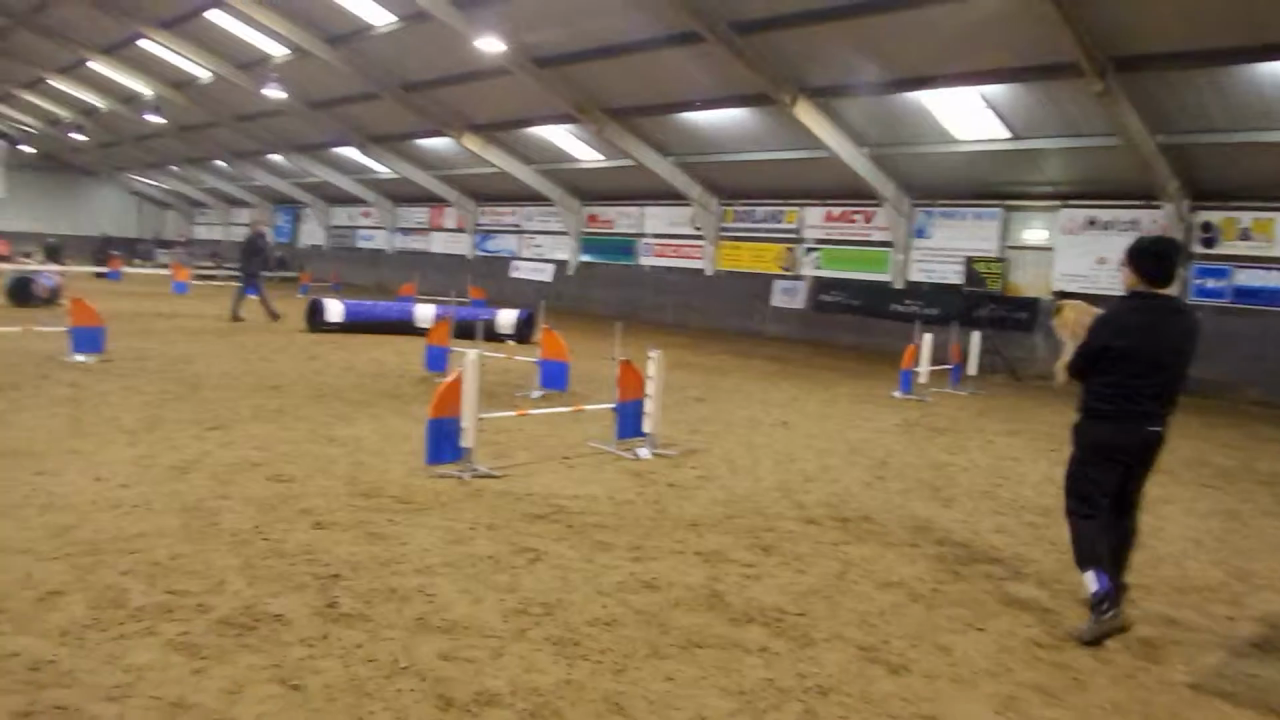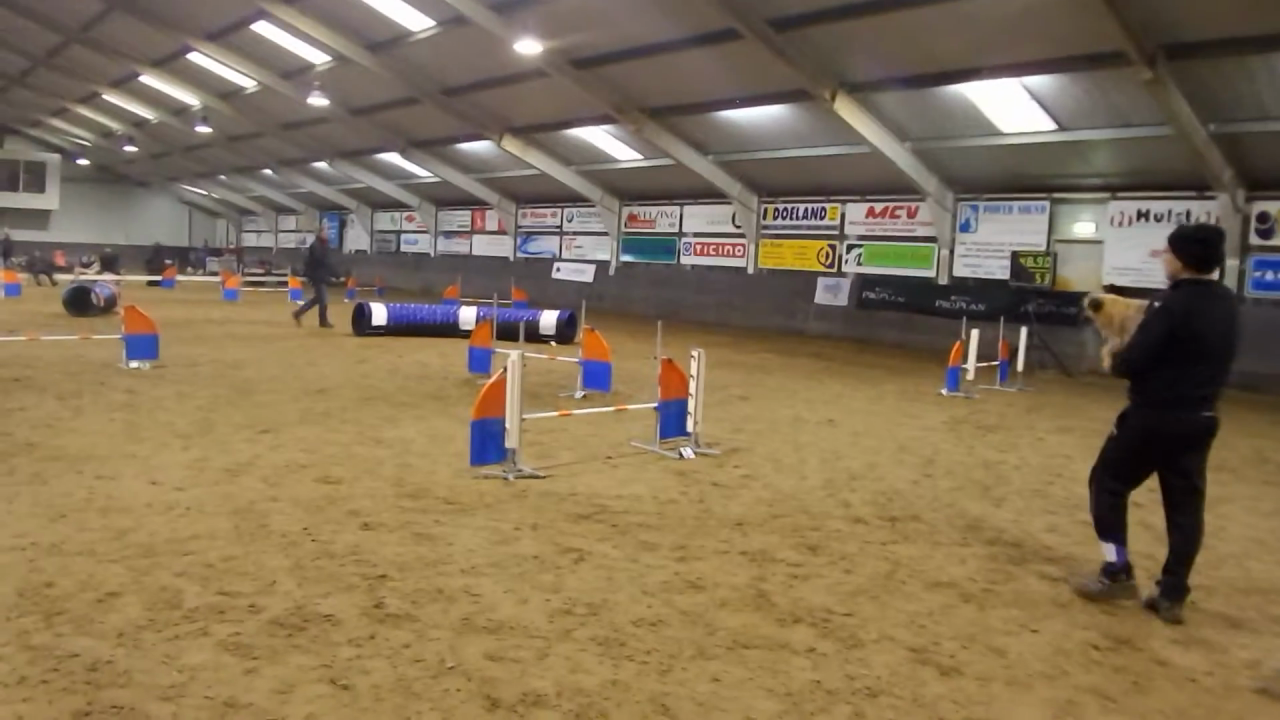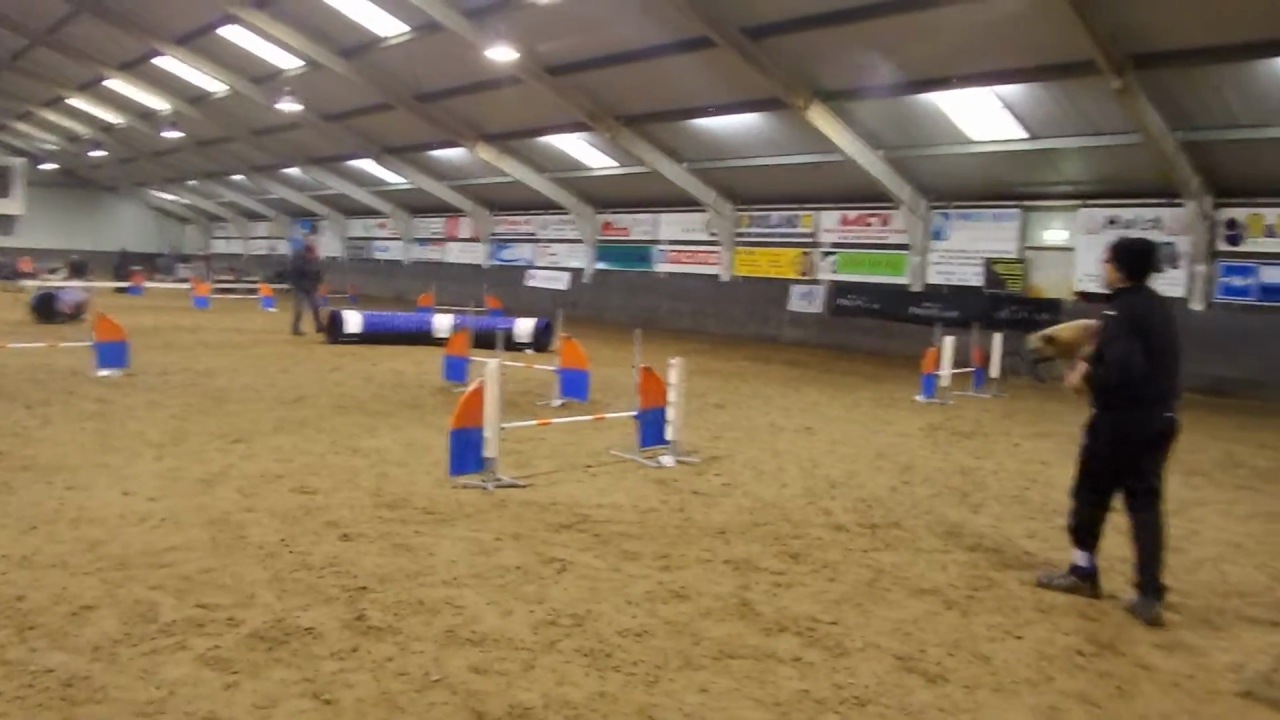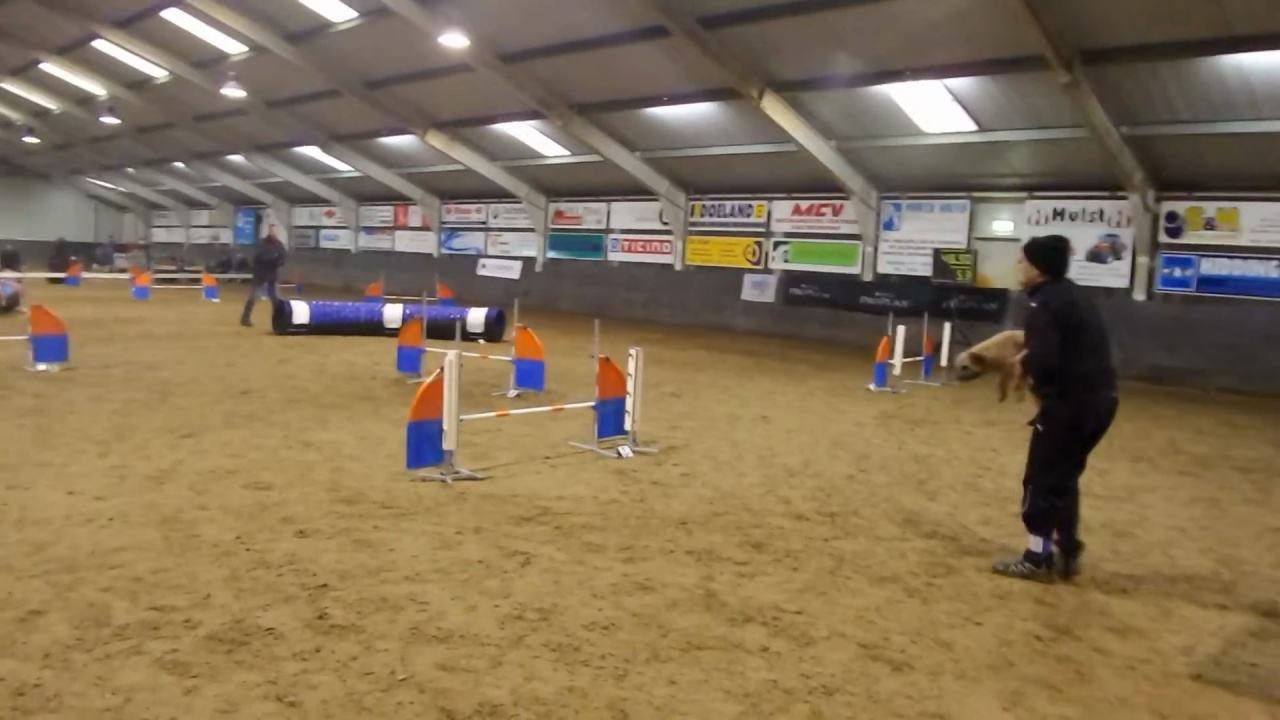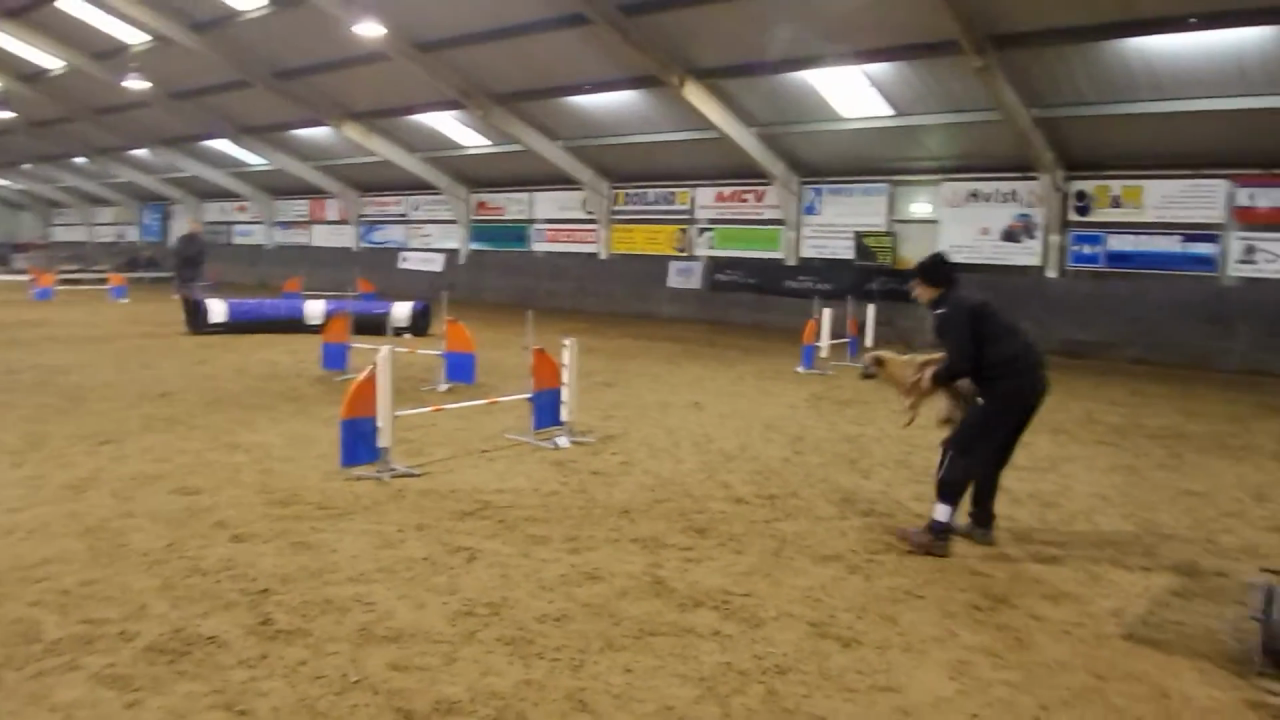
dt=0.3s
person 1, frame 1
left shoulder: (1117, 318)
right shoulder: (1186, 322)
left elbow: (1078, 369)
right elbow: (1172, 374)
left wrist: (1096, 365)
left hip: (1103, 429)
right hip: (1150, 432)
left knee: (1085, 512)
right knee: (1123, 512)
left ankle: (1105, 602)
right ankle: (1109, 594)
person 1, frame 2
left shoulder: (1171, 305)
right shoulder: (1226, 303)
left elbow: (1132, 363)
left wrist: (1117, 360)
left hip: (1155, 416)
right hip: (1202, 419)
left knee: (1108, 483)
right knee: (1186, 505)
left ankle: (1116, 573)
right ankle: (1172, 595)
person 1, frame 3
left shoulder: (1121, 312)
right shoulder: (1157, 307)
left elbow: (1126, 371)
left wrist: (1087, 376)
right wrist: (1093, 362)
left hip: (1122, 419)
right hip: (1161, 418)
left knee: (1091, 495)
right knee: (1146, 504)
left ankle: (1083, 574)
right ankle: (1150, 595)
person 1, frame 4
left shoulder: (1044, 304)
right shoulder: (1074, 296)
left elbow: (1044, 360)
left wrist: (1026, 363)
right wrist: (1033, 357)
left hip: (1069, 403)
right hip: (1101, 399)
left knee: (1041, 479)
right knee: (1065, 475)
left ankle: (1038, 558)
right ankle: (1068, 551)
person 1, frame 5
left shoulder: (948, 311)
right shoulder: (963, 304)
left elbow: (960, 362)
left wrist: (934, 379)
right wrist: (941, 374)
left hip: (1009, 385)
right hip: (1030, 379)
left knee: (959, 450)
right knee: (990, 453)
left ankle: (938, 531)
right ankle: (981, 523)
